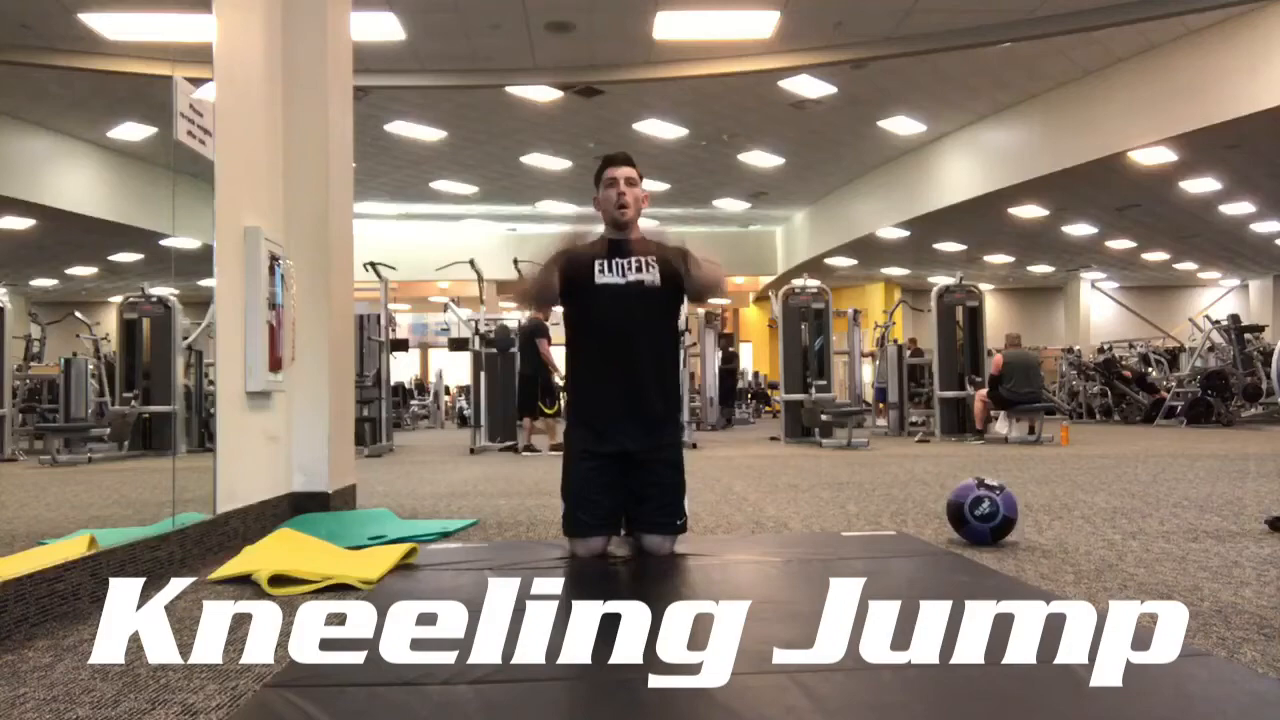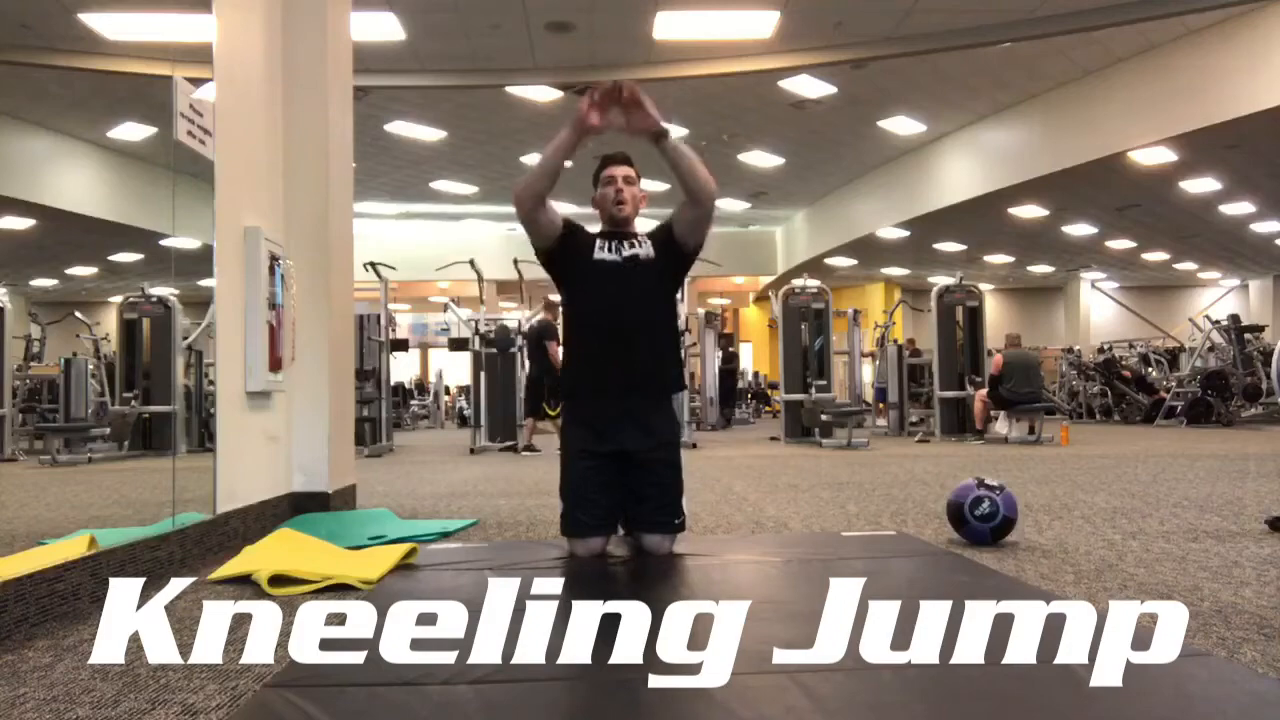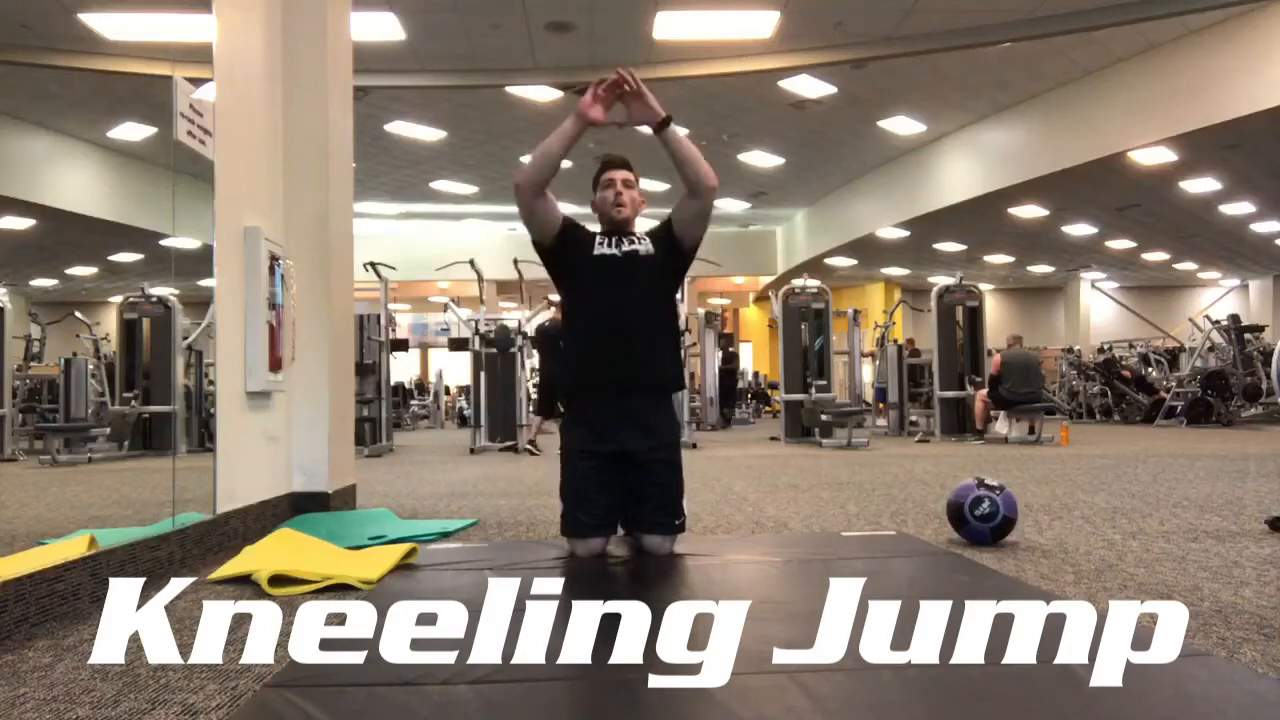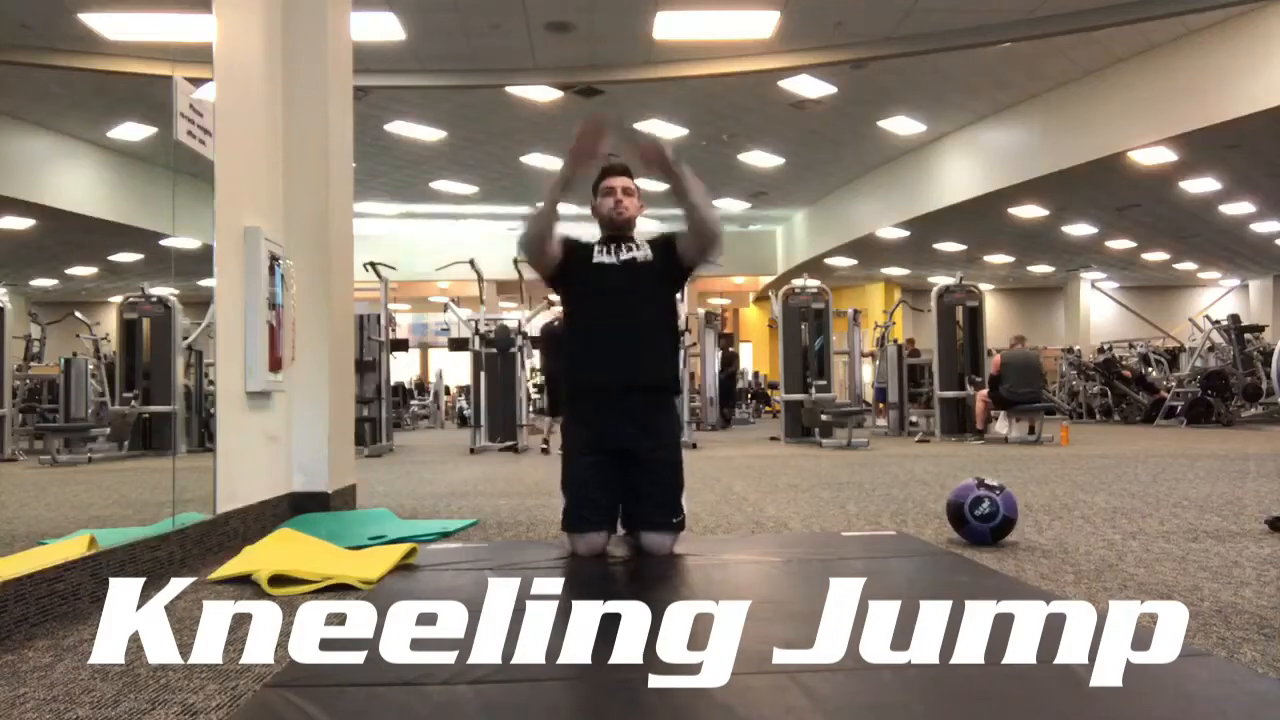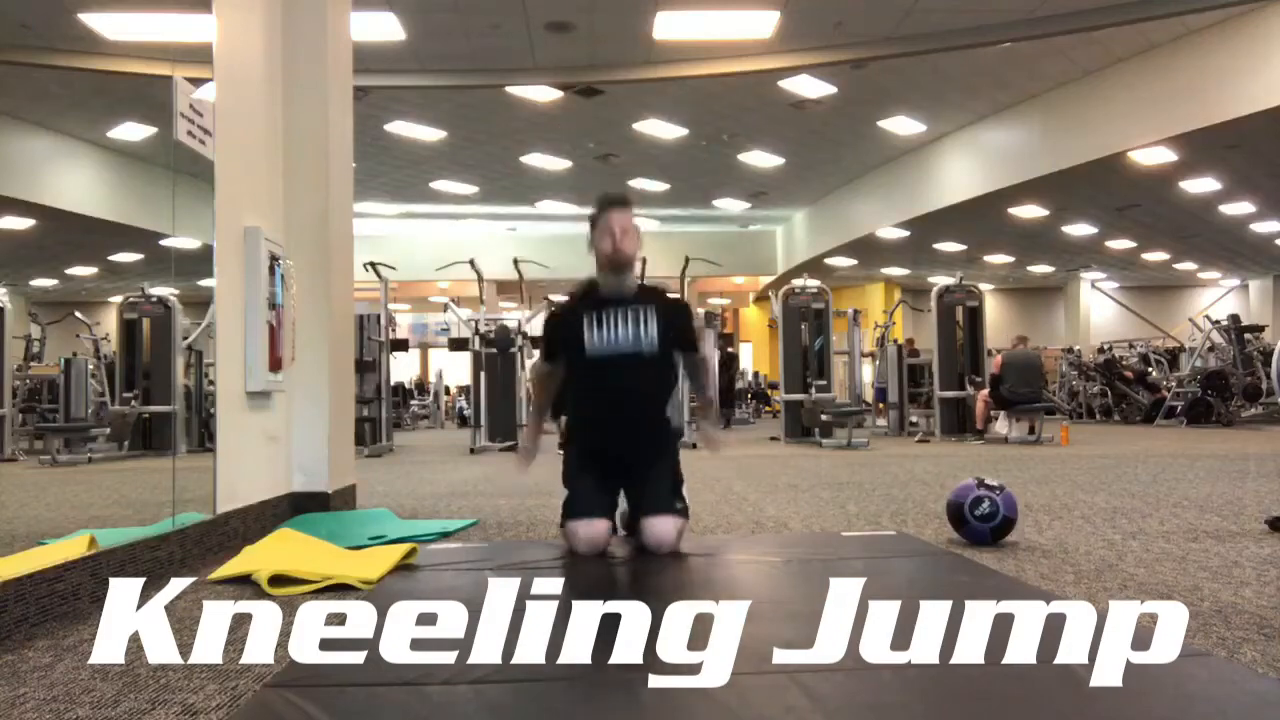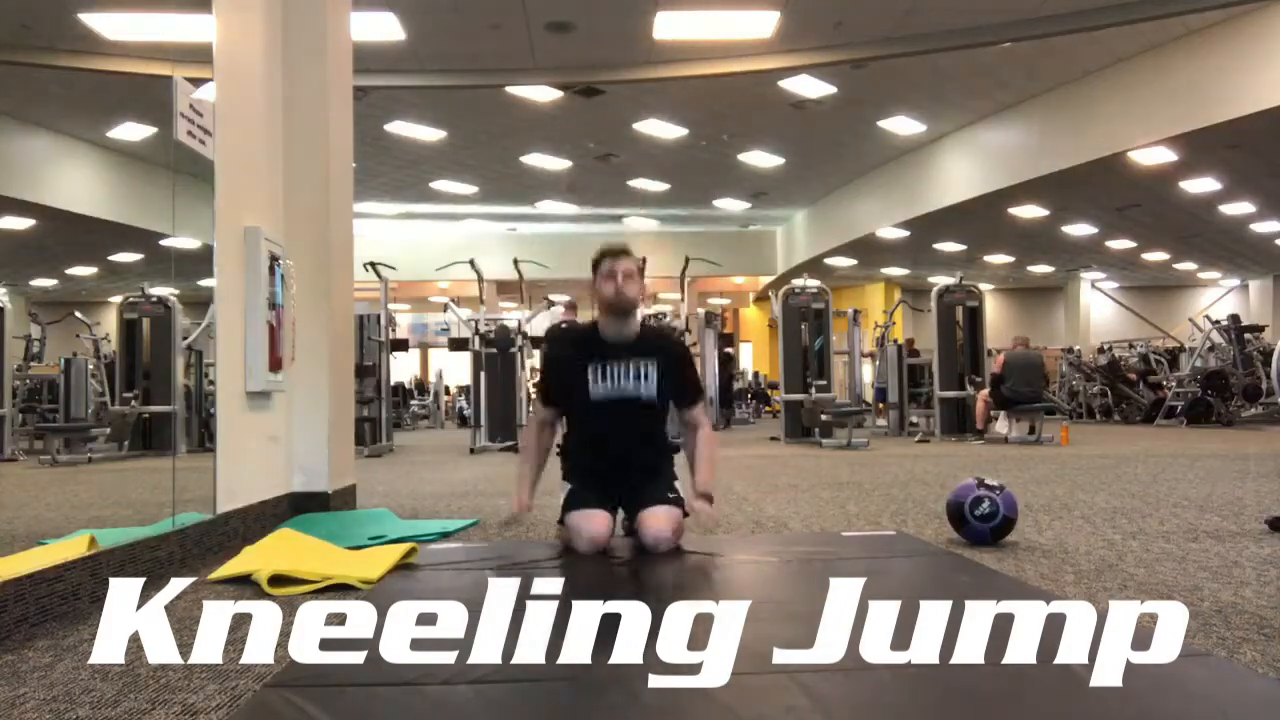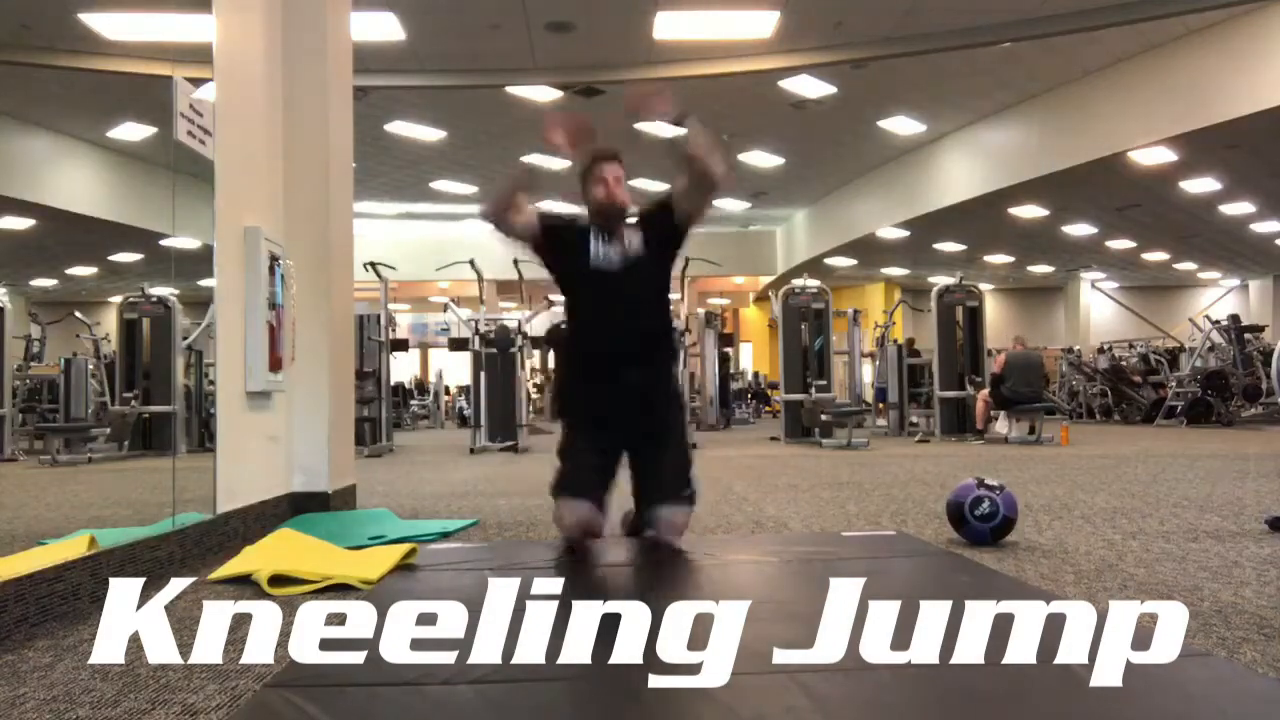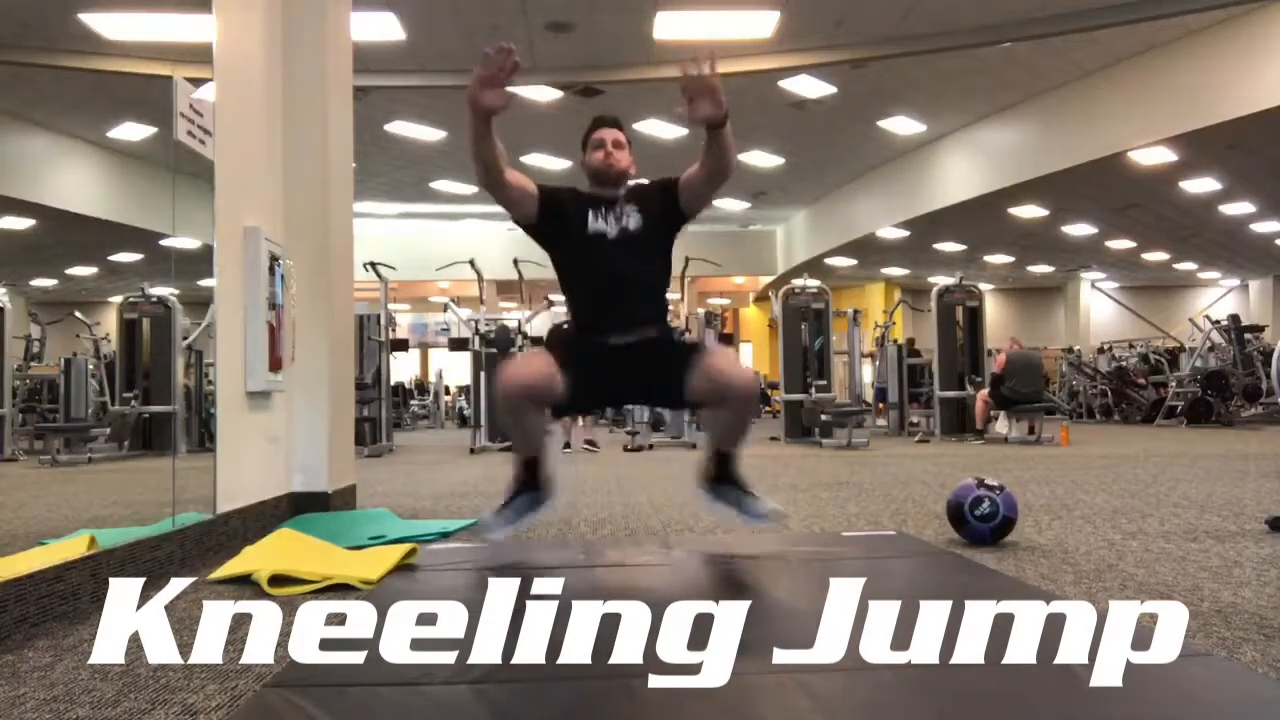
dt=0.2s
person 1, frame 1
left shoulder: (668, 261)
right shoulder: (578, 261)
left elbow: (714, 286)
right elbow: (535, 297)
left wrist: (678, 255)
right wrist: (559, 261)
left hip: (656, 426)
right hip: (591, 427)
left knee: (659, 547)
right knee: (588, 549)
person 1, frame 2
left shoulder: (665, 247)
right shoulder: (573, 248)
left elbow: (704, 196)
right elbow: (527, 201)
left wrist: (657, 133)
right wrist: (575, 132)
left hip: (652, 417)
right hip: (587, 418)
left knee: (657, 546)
right knee: (586, 549)
person 1, frame 3
left shoulder: (665, 246)
right shoulder: (571, 246)
left elbow: (705, 188)
right elbow: (527, 187)
left wrist: (659, 122)
right wrist: (579, 122)
left hip: (653, 414)
right hip: (587, 416)
left knee: (658, 546)
right knee: (587, 549)
person 1, frame 4
left shoulder: (663, 252)
right shoulder: (574, 256)
left elbow: (709, 233)
right elbow: (531, 243)
left wrist: (671, 169)
right wrist: (569, 172)
left hip: (654, 418)
right hip: (588, 422)
left knee: (658, 544)
right knee: (587, 546)
person 1, frame 5
left shoulder: (670, 310)
right shoulder: (568, 314)
left elbow: (695, 363)
right elbow: (548, 374)
left wrist: (708, 420)
right wrist: (532, 432)
left hip: (654, 451)
right hip: (591, 455)
left knee: (663, 539)
right knee: (588, 542)
left ankle: (639, 523)
person 1, frame 6
left shoulder: (669, 347)
right shoulder: (569, 348)
left elbow: (698, 424)
right elbow: (542, 422)
left wrist: (702, 490)
right wrist: (525, 488)
left hip: (650, 468)
right hip: (590, 468)
left knee: (661, 536)
right knee: (589, 539)
left ankle: (640, 520)
right ankle: (572, 518)
person 1, frame 7
left shoulder: (655, 225)
right shoulder: (566, 237)
left elbow: (709, 182)
right elbow: (502, 217)
left wrist: (682, 126)
left hip: (655, 392)
right hip: (590, 395)
left knee: (671, 526)
right knee: (574, 523)
left ankle: (644, 516)
right ankle: (587, 525)
person 1, frame 8
left shoulder: (658, 201)
right shoulder: (560, 209)
left elbow: (716, 173)
right elbow: (494, 179)
left wrist: (715, 123)
right wrist: (481, 116)
left hip: (655, 351)
right hip: (588, 355)
left knee: (740, 384)
right knee: (515, 382)
left ankle: (721, 475)
right ankle: (530, 484)
